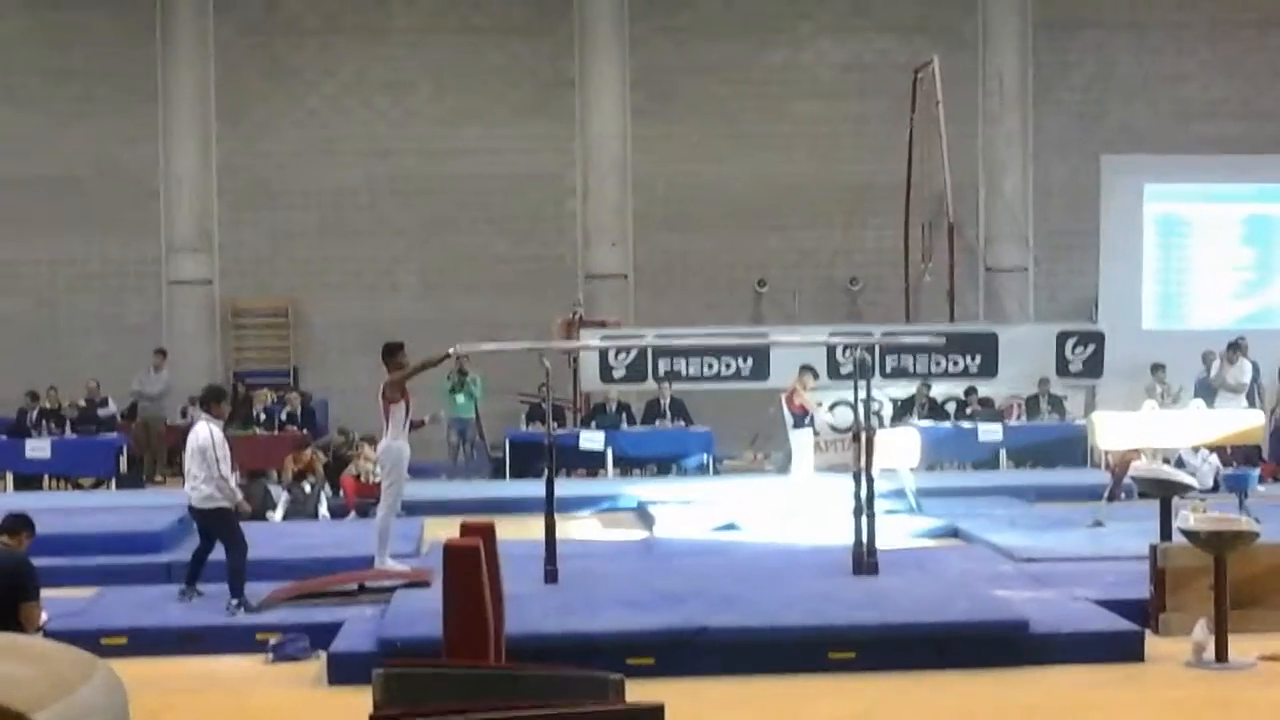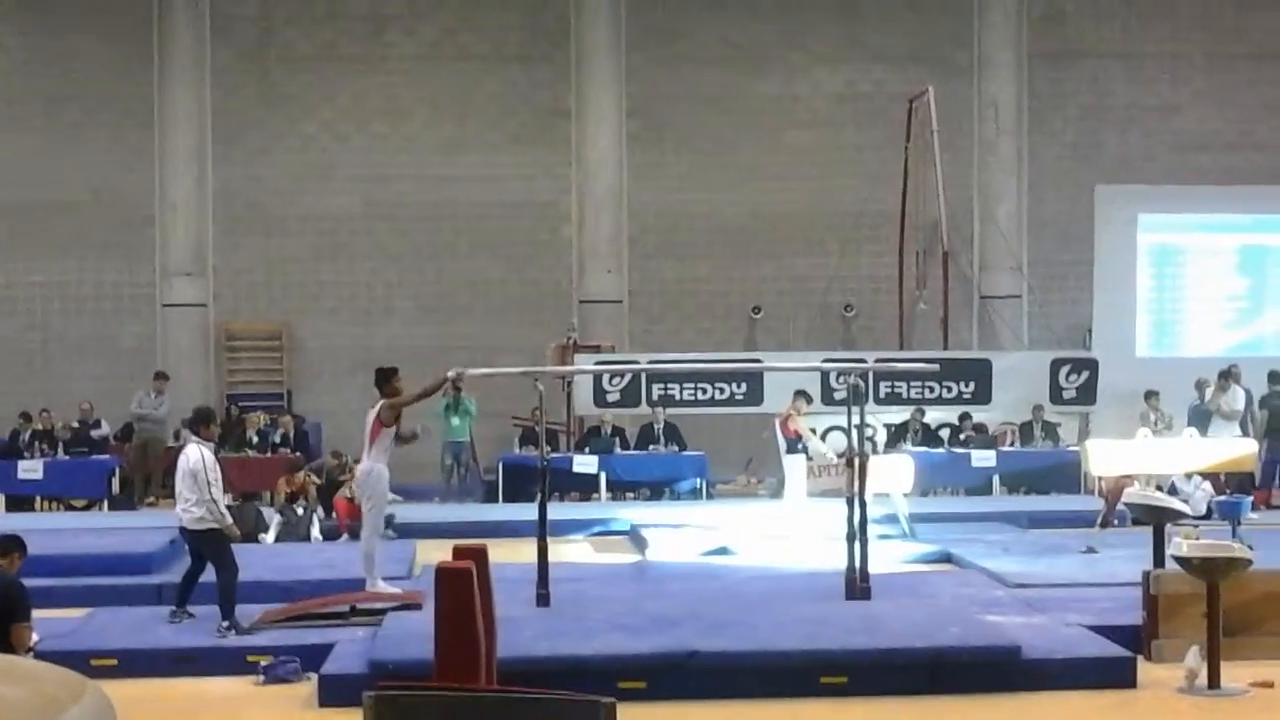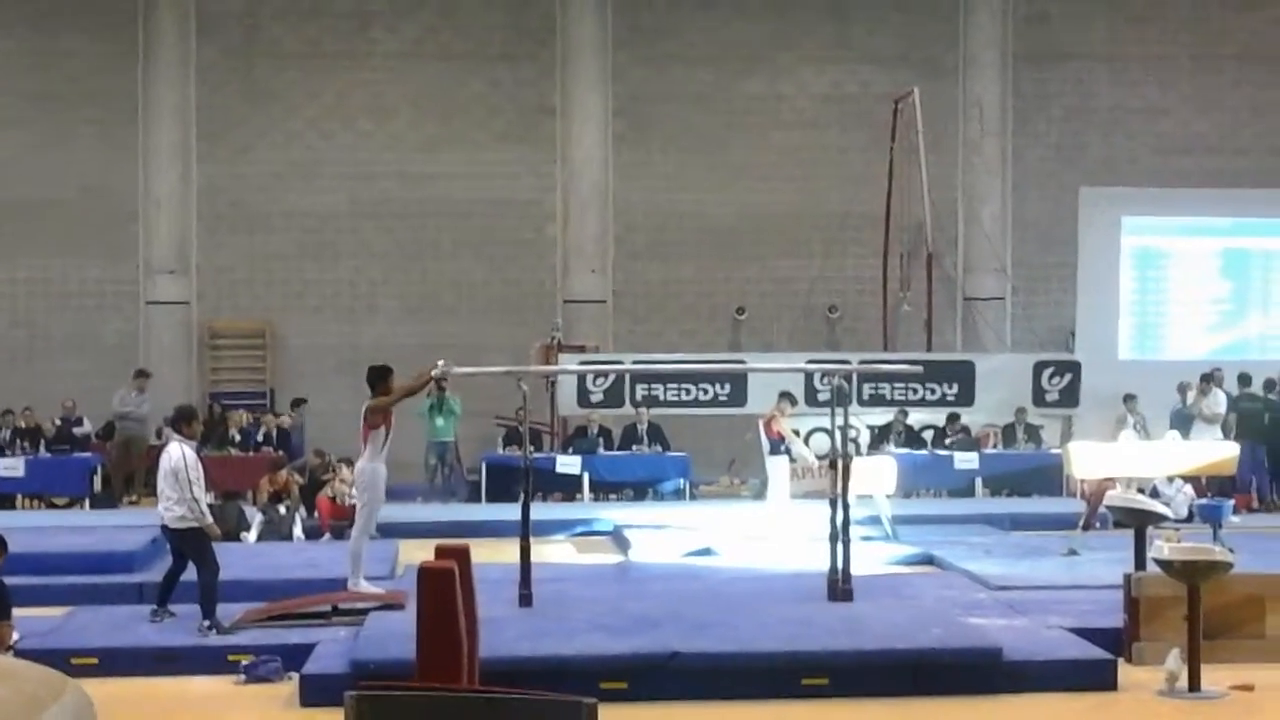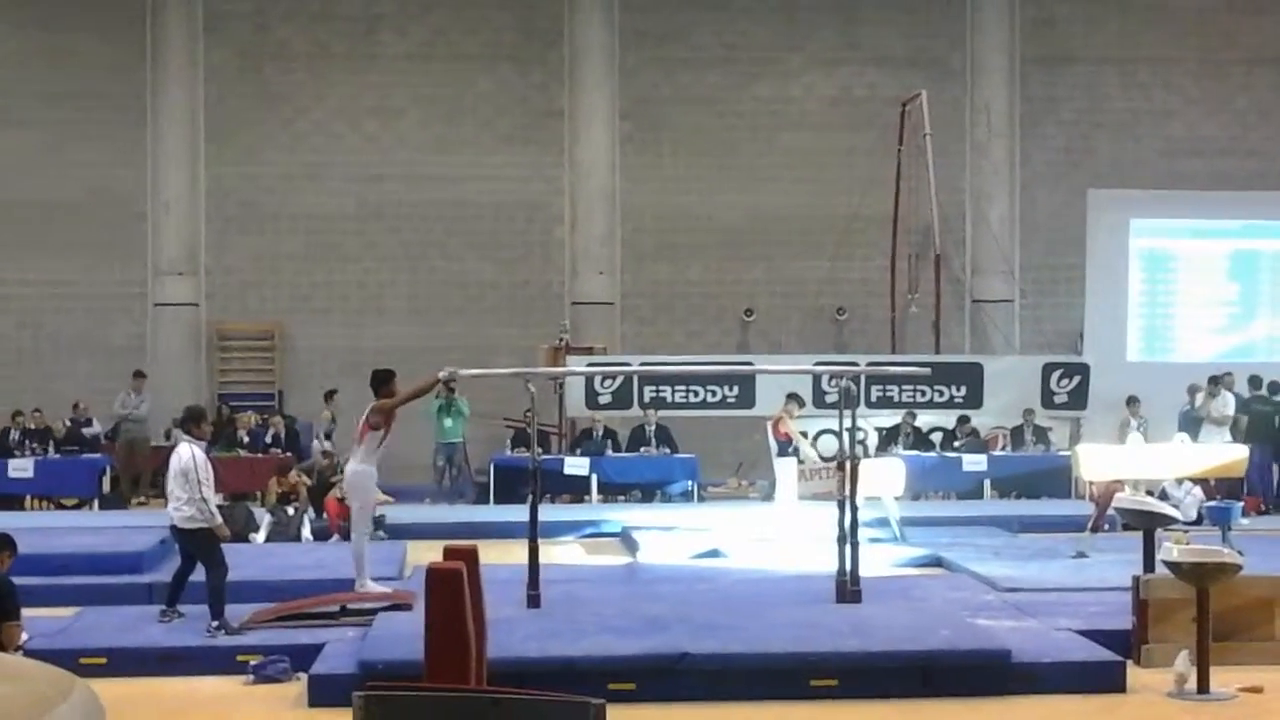
dt=0.4s
person 1, frame 1
left shoulder: (197, 430)
right shoulder: (212, 432)
right elbow: (219, 474)
left wrist: (233, 498)
right wrist: (239, 500)
left hip: (198, 500)
right hip: (213, 502)
left knee: (206, 543)
right knee: (237, 547)
left ankle: (188, 588)
right ankle: (236, 601)
person 1, frame 2
left shoulder: (188, 452)
right shoulder: (203, 455)
right elbow: (211, 496)
left wrist: (223, 522)
right wrist: (229, 524)
left hip: (189, 521)
right hip: (204, 524)
left knee: (197, 565)
right knee: (228, 569)
left ankle: (179, 609)
right ankle: (227, 623)
person 1, frame 3
left shoulder: (169, 450)
right shoulder: (185, 454)
right elbow: (192, 495)
left wrist: (204, 521)
right wrist: (209, 523)
left hip: (171, 520)
right hip: (186, 522)
left knee: (178, 564)
right knee: (209, 568)
left ankle: (160, 608)
right ankle: (208, 622)
person 1, frame 4
left shoulder: (180, 451)
right shoulder: (195, 454)
right elbow: (201, 495)
left wrist: (213, 522)
right wrist: (218, 523)
left hip: (180, 520)
right hip: (195, 523)
left knee: (187, 564)
right knee: (217, 568)
left ankle: (169, 609)
right ankle: (216, 622)
person 2, frame 1
left shoulder: (397, 385)
right shoulder: (393, 382)
right elbow: (422, 366)
left wrist: (425, 421)
right wrist: (449, 354)
left hip: (397, 447)
right hip: (394, 448)
left knee: (390, 505)
right knee: (389, 505)
left ankle: (383, 557)
right ankle: (381, 559)
person 2, frame 2
left shoulder: (380, 409)
right shoulder: (391, 406)
left elbow: (399, 438)
right elbow: (422, 394)
left wrist: (417, 433)
right wrist: (449, 377)
left hip: (370, 469)
right hip: (374, 470)
left knee: (372, 527)
right knee: (373, 528)
left ankle: (372, 579)
right ankle: (373, 581)
person 2, frame 3
left shoulder: (381, 404)
right shoulder: (376, 407)
left elbow: (406, 389)
right elbow: (408, 391)
left wrist: (433, 370)
right wrist: (433, 375)
left hip: (374, 468)
right hip: (370, 469)
left knee: (364, 527)
right knee: (363, 527)
left ankle: (356, 578)
right ankle: (355, 580)
person 2, frame 4
left shoulder: (382, 408)
right shoulder: (381, 408)
left elbow: (409, 394)
right elbow: (413, 394)
left wrist: (438, 378)
right wrist: (439, 378)
left hip: (362, 470)
right hip: (361, 471)
left knee: (362, 528)
right knee: (360, 528)
left ankle: (362, 579)
right ankle: (362, 581)
